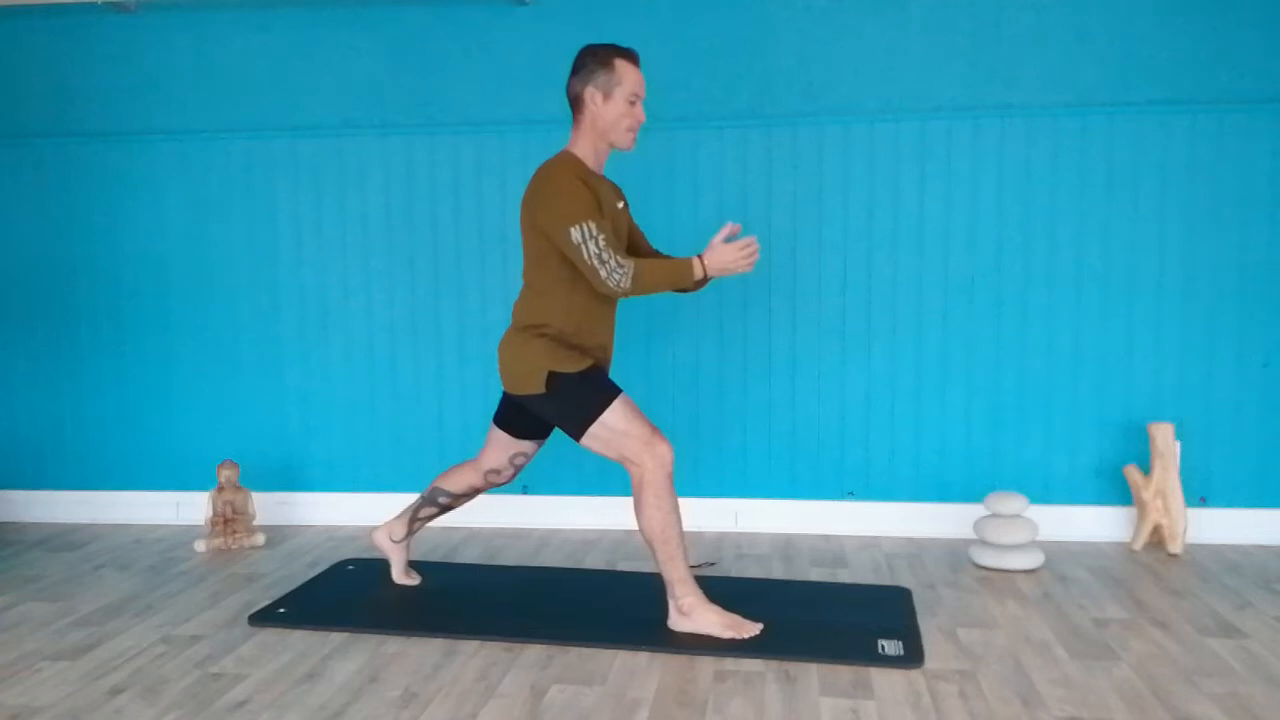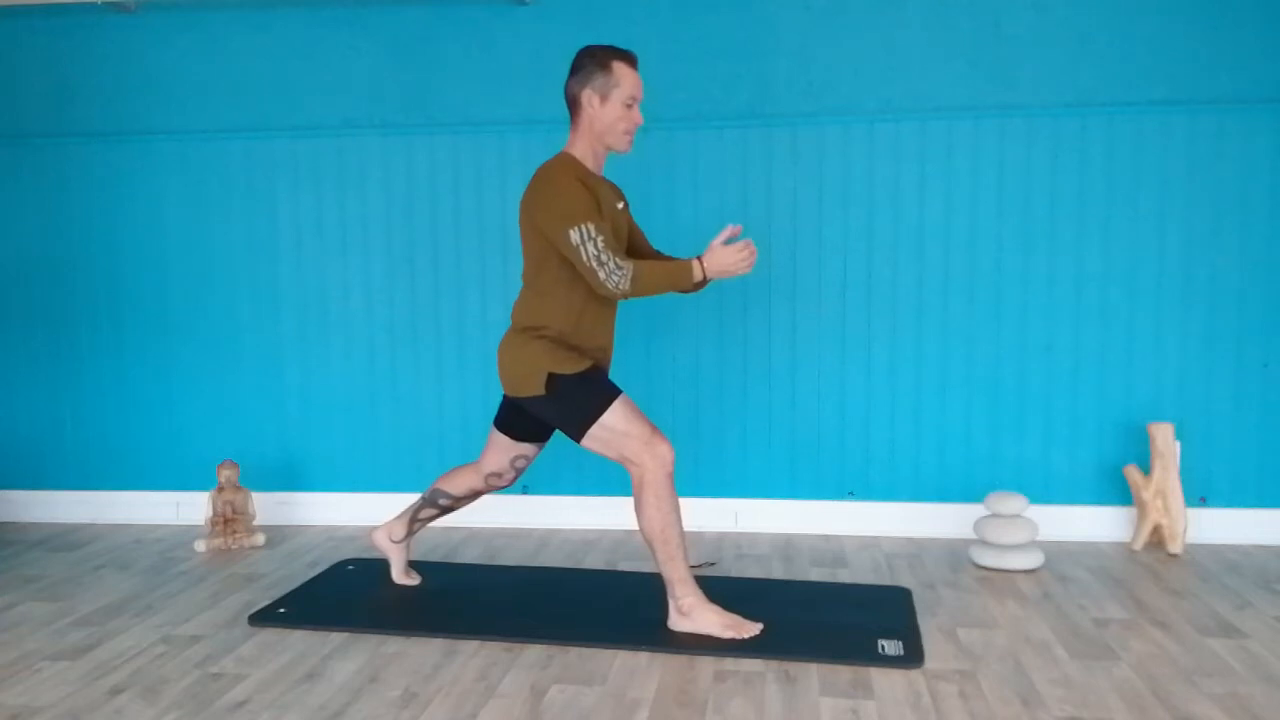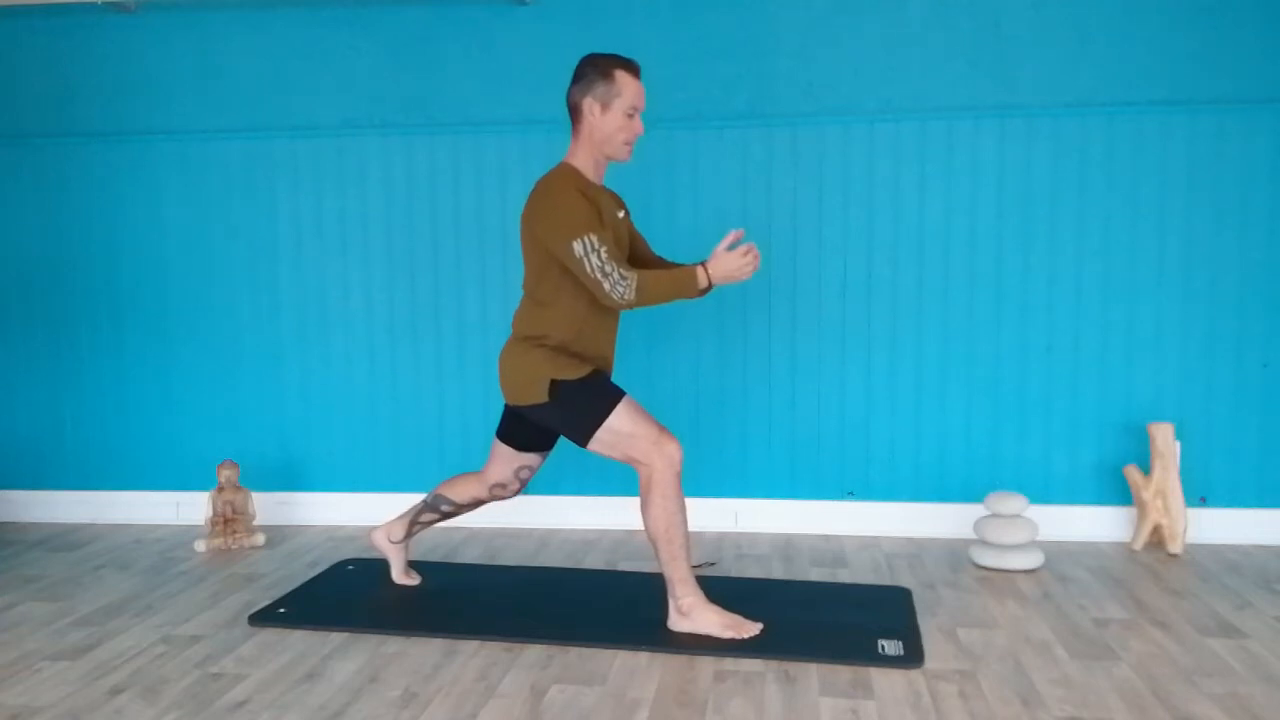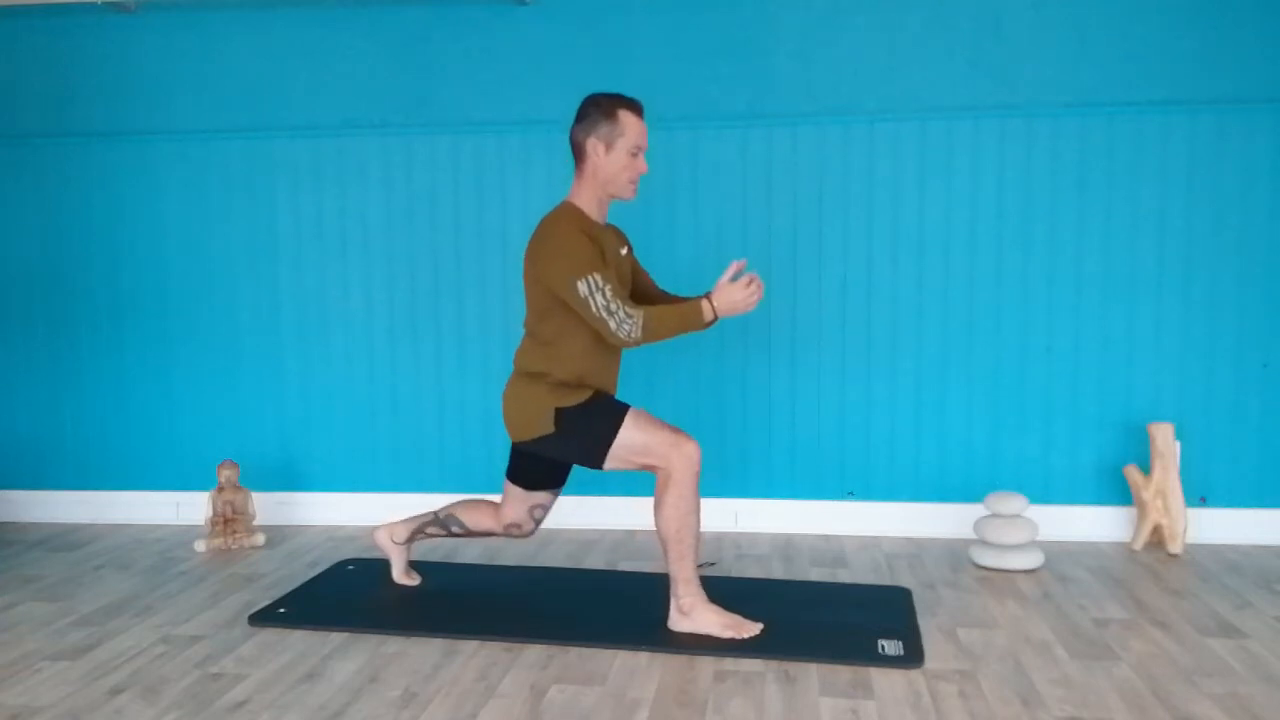
dt=0.4s
person 1, frame 1
left shoulder: (605, 192)
right shoulder: (560, 184)
left elbow: (645, 262)
right elbow: (613, 277)
left wrist: (704, 266)
right wrist: (703, 265)
left hip: (553, 359)
right hip: (547, 360)
left knee: (491, 468)
right knee: (653, 454)
left ankle: (396, 532)
right ankle: (686, 605)
person 1, frame 2
left shoulder: (605, 193)
right shoulder: (558, 186)
left elbow: (646, 261)
right elbow: (613, 278)
left wrist: (704, 265)
right wrist: (702, 268)
left hip: (553, 360)
right hip: (546, 360)
left knee: (492, 472)
right knee: (653, 454)
left ankle: (396, 532)
right ankle: (687, 606)
person 1, frame 3
left shoulder: (606, 202)
right shoulder: (560, 197)
left elbow: (649, 269)
right elbow: (617, 289)
left wrist: (708, 270)
right wrist: (707, 275)
left hip: (552, 368)
right hip: (548, 369)
left knee: (498, 482)
right knee: (661, 453)
left ankle: (395, 533)
right ankle: (687, 606)
person 1, frame 4
left shoulder: (611, 239)
right shoulder: (562, 238)
left elbow: (654, 304)
right elbow: (623, 326)
left wrist: (710, 300)
right wrist: (712, 308)
left hip: (553, 401)
right hip: (550, 404)
left knee: (511, 521)
right knee: (680, 454)
left ankle: (399, 535)
right ankle: (688, 605)
